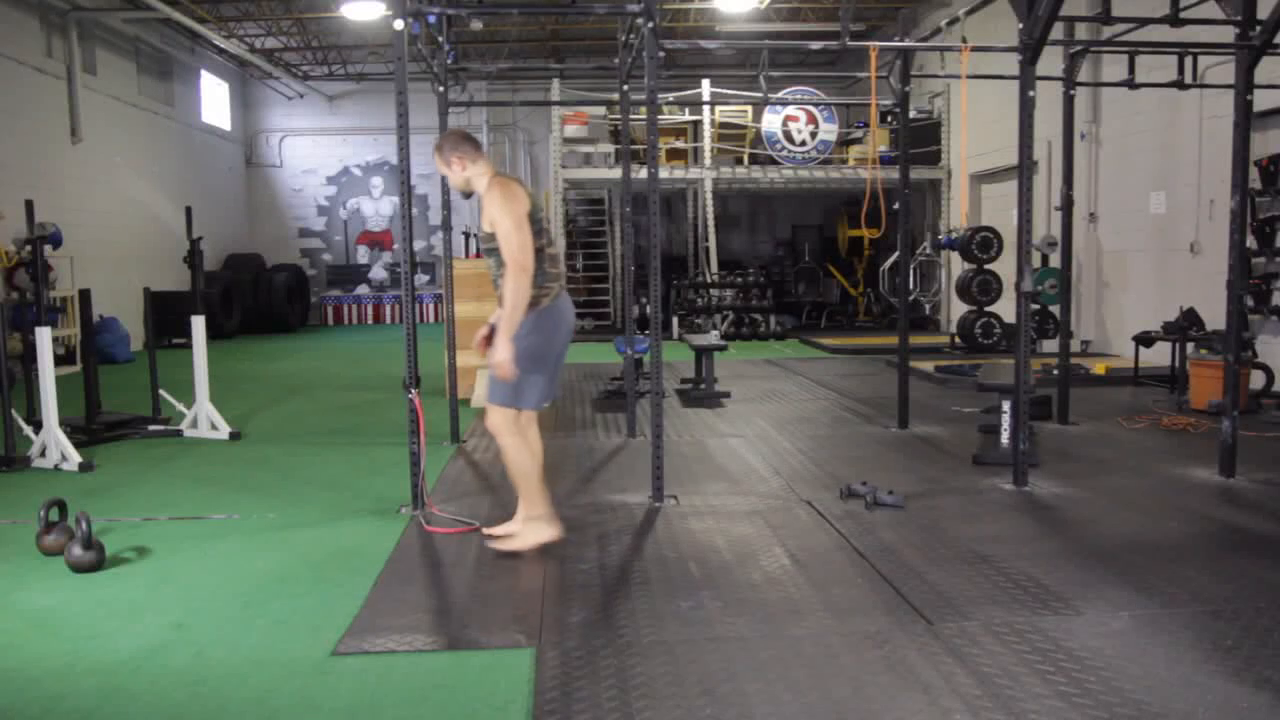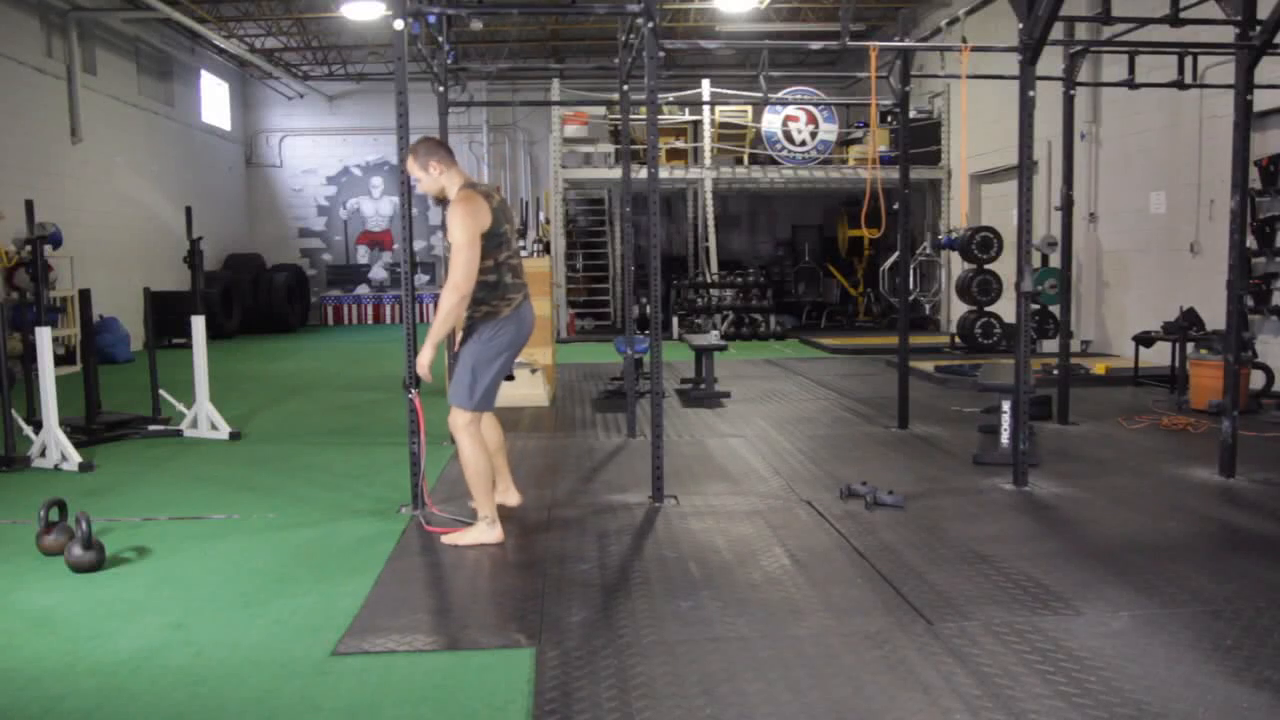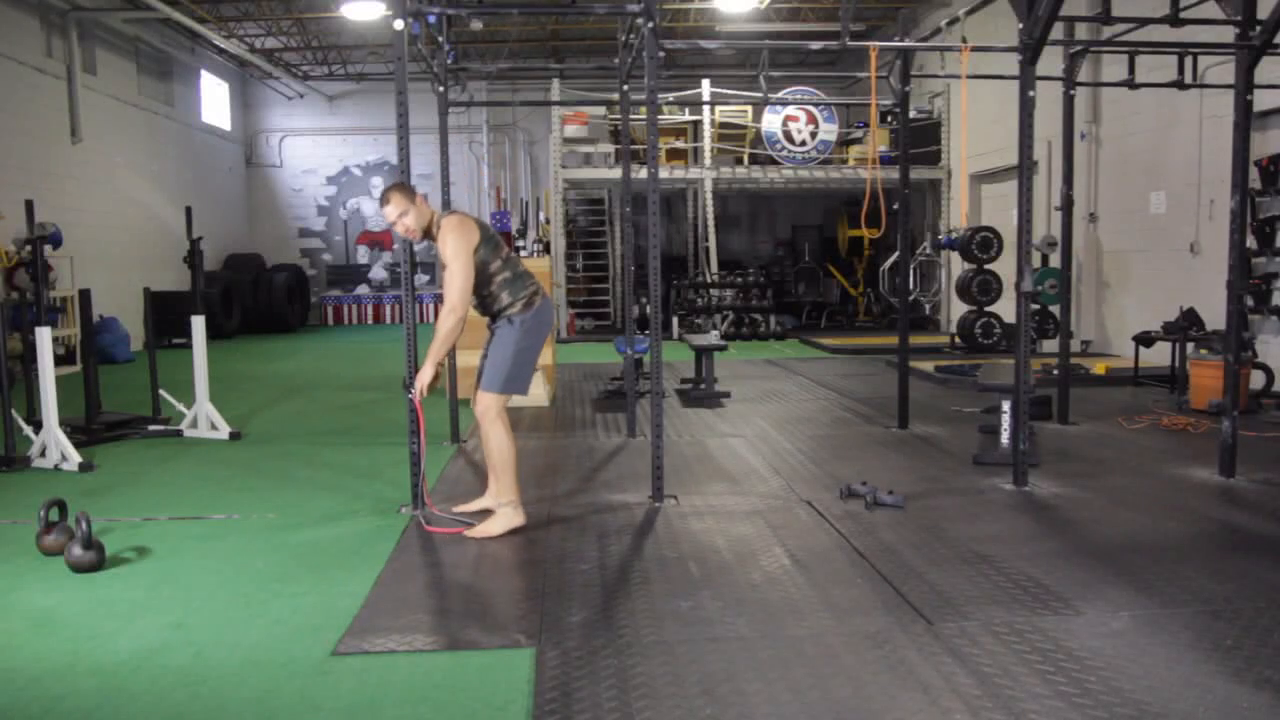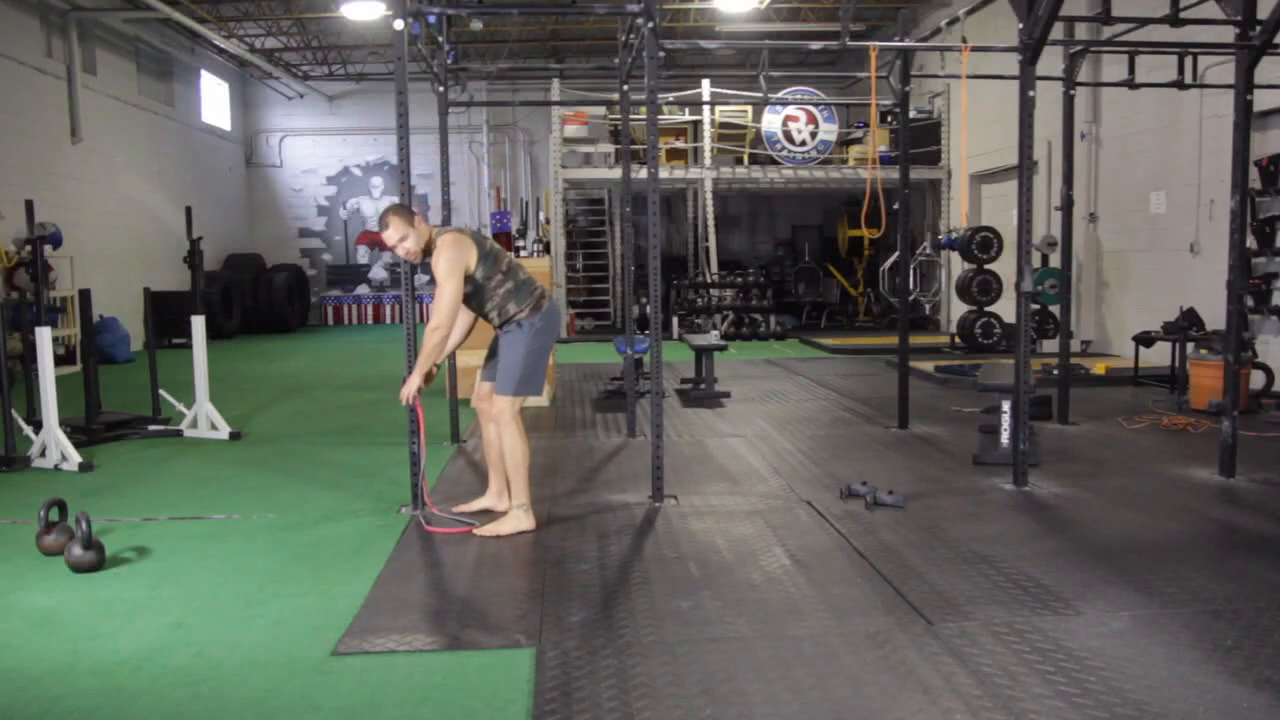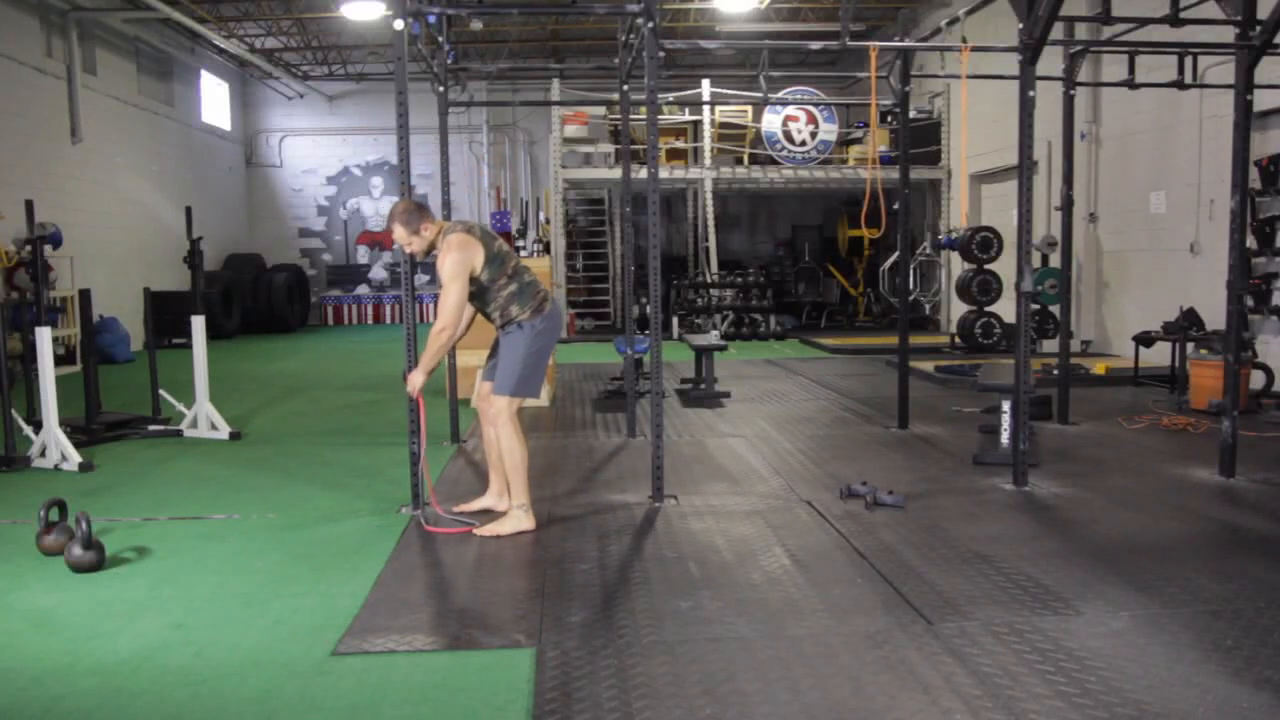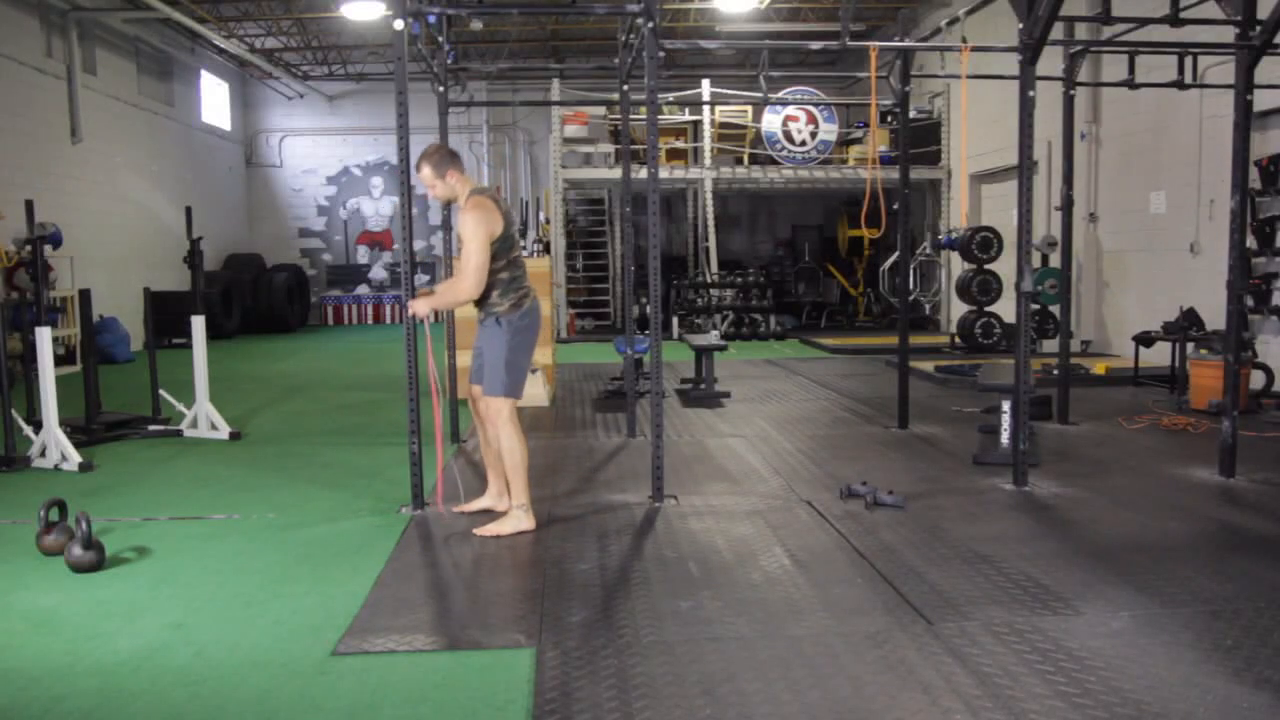
dt=0.4s
person 1, frame 1
left shoulder: (499, 193)
right shoulder: (506, 192)
left elbow: (522, 268)
left wrist: (505, 337)
right wrist: (495, 323)
left hip: (539, 316)
right hip: (544, 312)
left knee: (501, 418)
right knee: (521, 417)
left ankle: (539, 519)
right ankle: (521, 516)
person 1, frame 2
left shoulder: (463, 207)
right shoulder: (486, 196)
left elbow: (459, 287)
left wrist: (430, 345)
right wrist: (466, 326)
left hip: (496, 322)
right hip: (513, 314)
left knee: (463, 421)
right knee: (476, 407)
left ankle: (488, 525)
right ankle: (503, 488)
person 1, frame 3
left shoulder: (452, 229)
right shoulder: (445, 237)
left elbow: (455, 308)
right elbow: (457, 307)
left wrist: (430, 364)
right wrist: (439, 359)
left hip: (524, 314)
right hip: (511, 316)
left knee: (488, 408)
right knee: (485, 405)
left ankle: (510, 508)
right ankle: (497, 494)
person 1, frame 4
left shoulder: (447, 250)
right shoulder: (449, 245)
left elbow: (440, 326)
right elbow: (463, 316)
left wrist: (417, 374)
right wrist: (434, 364)
left hip: (531, 320)
right hip: (516, 322)
left knee: (504, 411)
right knee: (484, 403)
left ankle: (521, 513)
right ankle: (497, 494)
person 1, frame 5
left shoulder: (453, 252)
right shoulder: (458, 236)
left elbow: (445, 327)
right elbow: (467, 307)
left wrist: (421, 370)
right wrist: (435, 359)
left hip: (532, 323)
right hip: (519, 322)
left knee: (502, 412)
right knee: (485, 403)
left ankle: (521, 512)
right ankle: (498, 493)
person 1, frame 6
left shoulder: (474, 211)
right shoulder: (481, 200)
left elbow: (471, 287)
left wrist: (430, 304)
right wrist: (436, 292)
left hip: (509, 318)
right hip: (500, 316)
left knee: (499, 411)
right knee: (480, 402)
left ankle: (521, 512)
right ankle: (497, 493)
